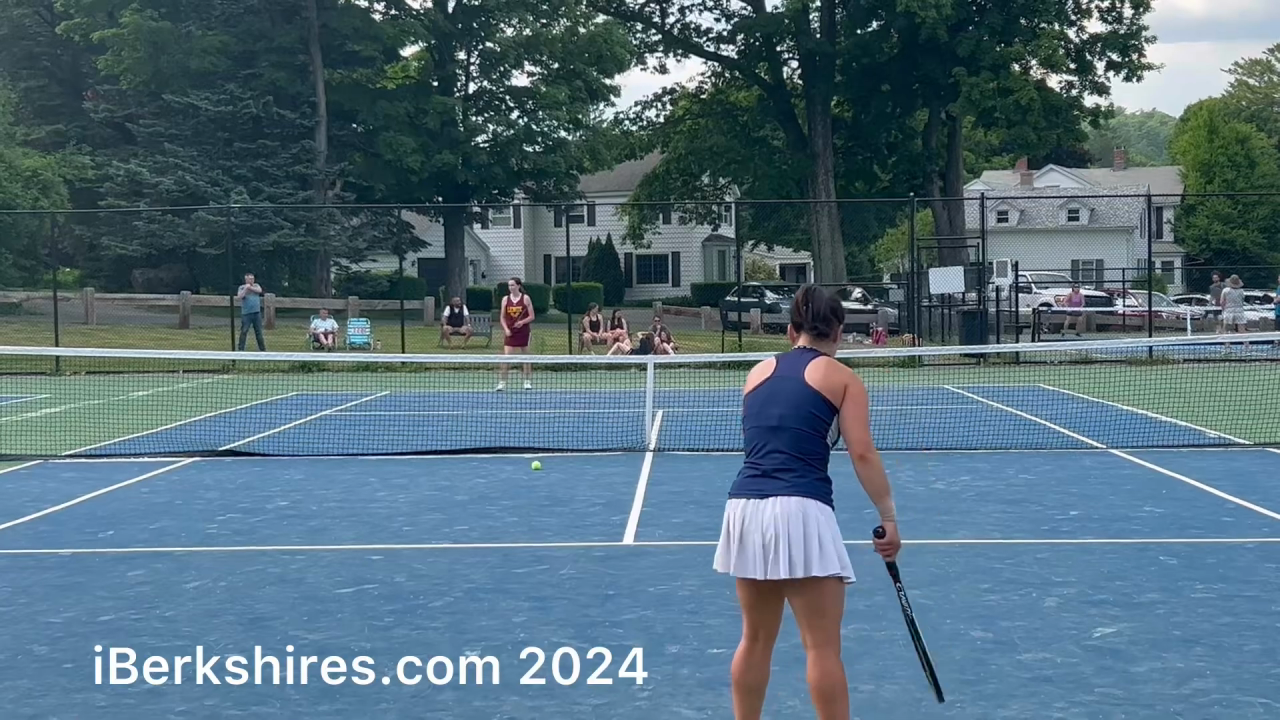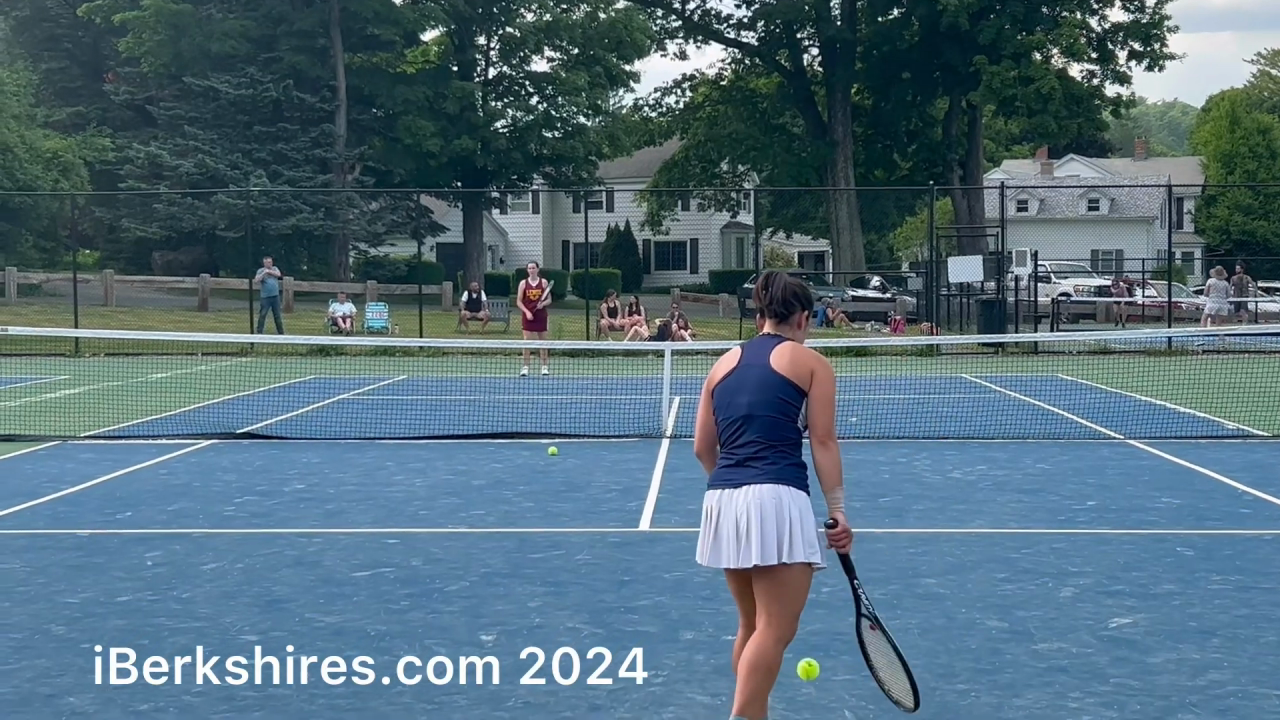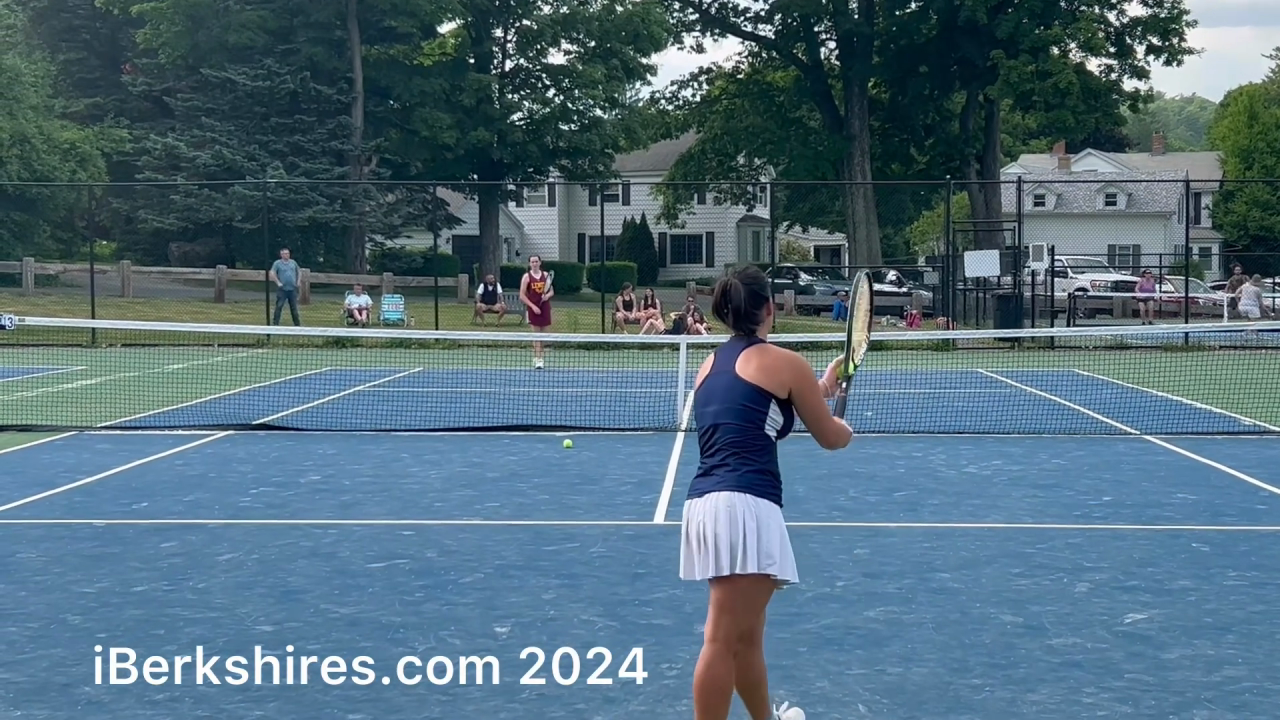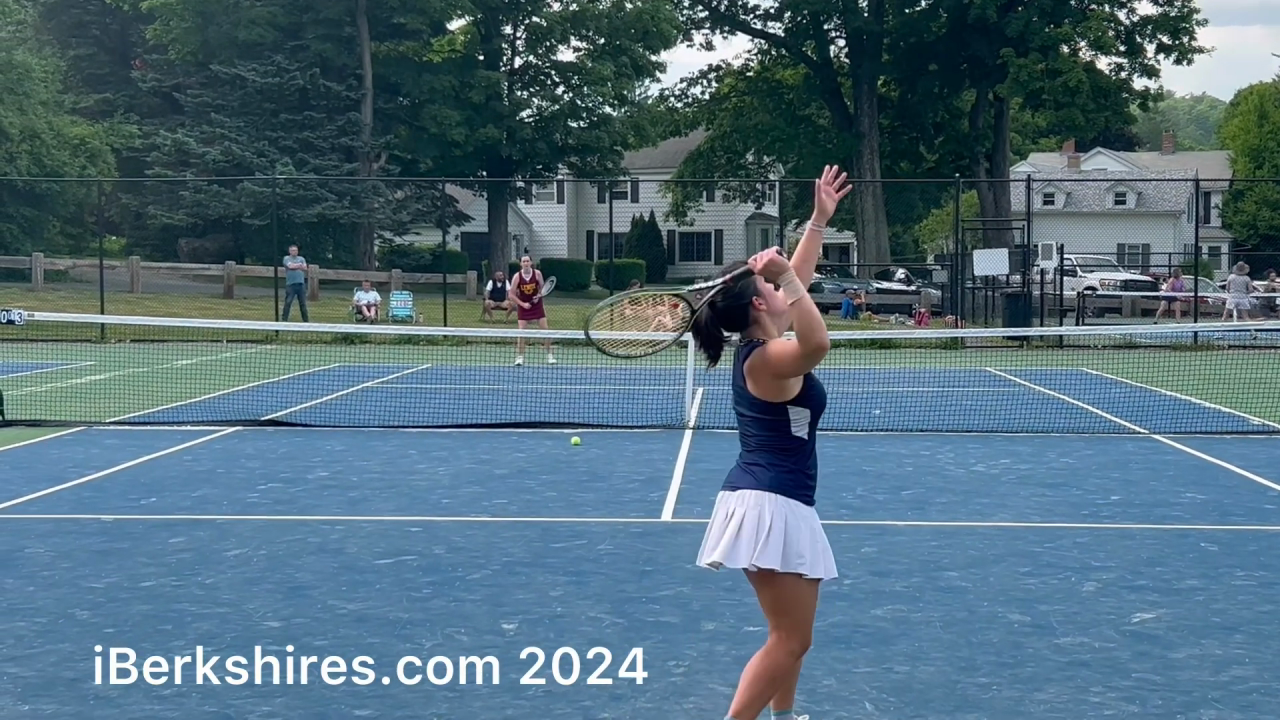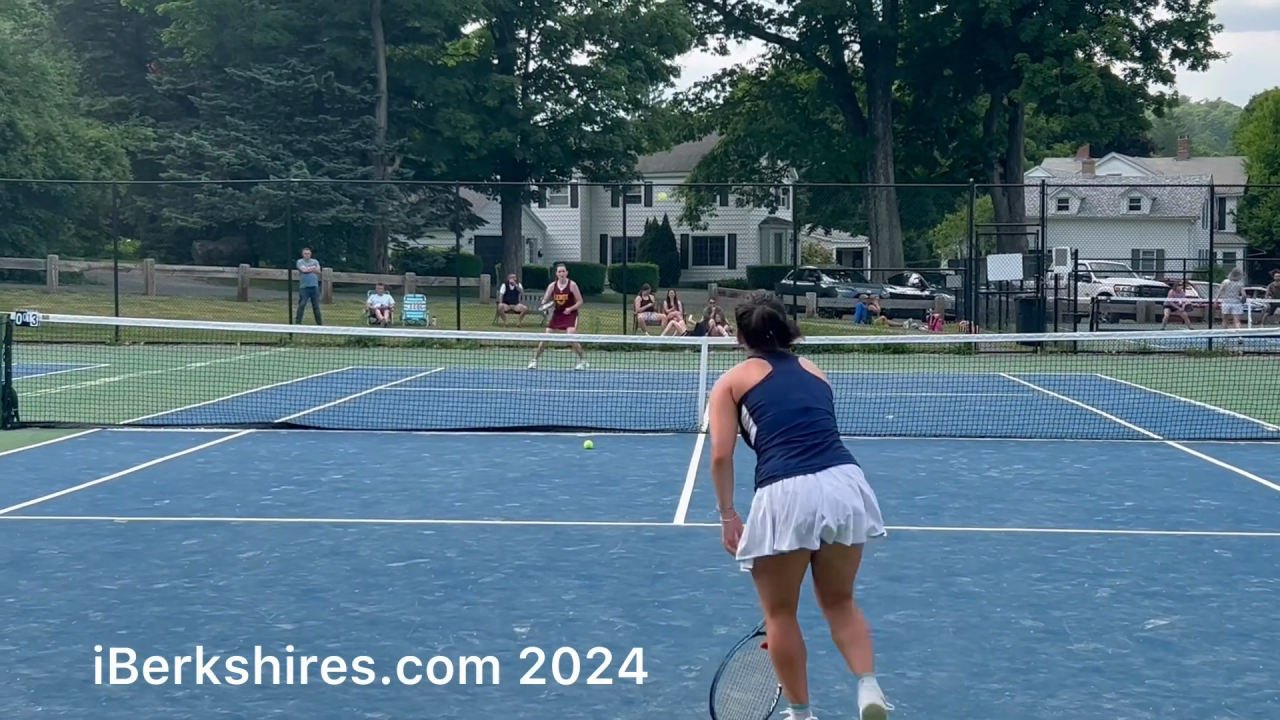
dt=1s
person 1, frame 1
left shoulder: (759, 372)
right shoulder: (842, 378)
right elbow: (863, 455)
right wrist: (888, 519)
left hip: (744, 509)
right hip: (800, 513)
left knee: (756, 638)
right knee: (823, 646)
person 1, frame 2
left shoulder: (724, 363)
right shoulder: (811, 362)
left elbow: (703, 448)
right elbow: (823, 441)
right wrist: (838, 509)
left hip: (722, 501)
right hip: (777, 499)
left knee: (751, 625)
right knee: (774, 630)
person 1, frame 3
left shoulder: (710, 365)
right shoulder: (784, 362)
right elbow: (830, 436)
left wrist: (819, 390)
right wrist: (843, 428)
left hip: (704, 505)
right hip: (745, 508)
left knee: (746, 635)
right knee: (724, 641)
person 1, frame 4
left shoulder: (756, 349)
right shoulder: (769, 362)
left elbow: (794, 284)
right elbow: (816, 343)
left wrist: (818, 221)
right wrist: (780, 274)
left hip: (750, 501)
right hip: (776, 509)
left knee: (792, 620)
right knee: (791, 636)
person 1, frame 5
left shoulder: (732, 381)
right shoulder: (812, 371)
left elbow: (721, 456)
left wrist: (728, 513)
left hip: (785, 495)
right hip: (844, 483)
left knee: (779, 612)
right knee: (840, 603)
